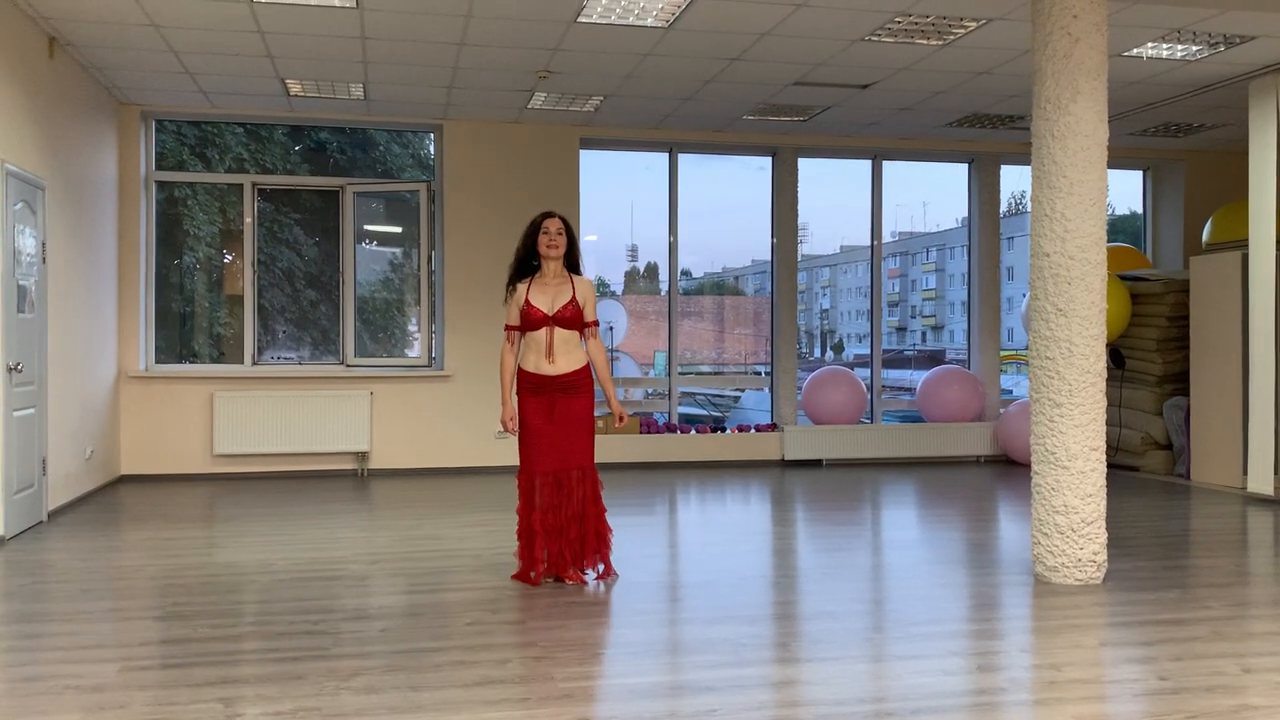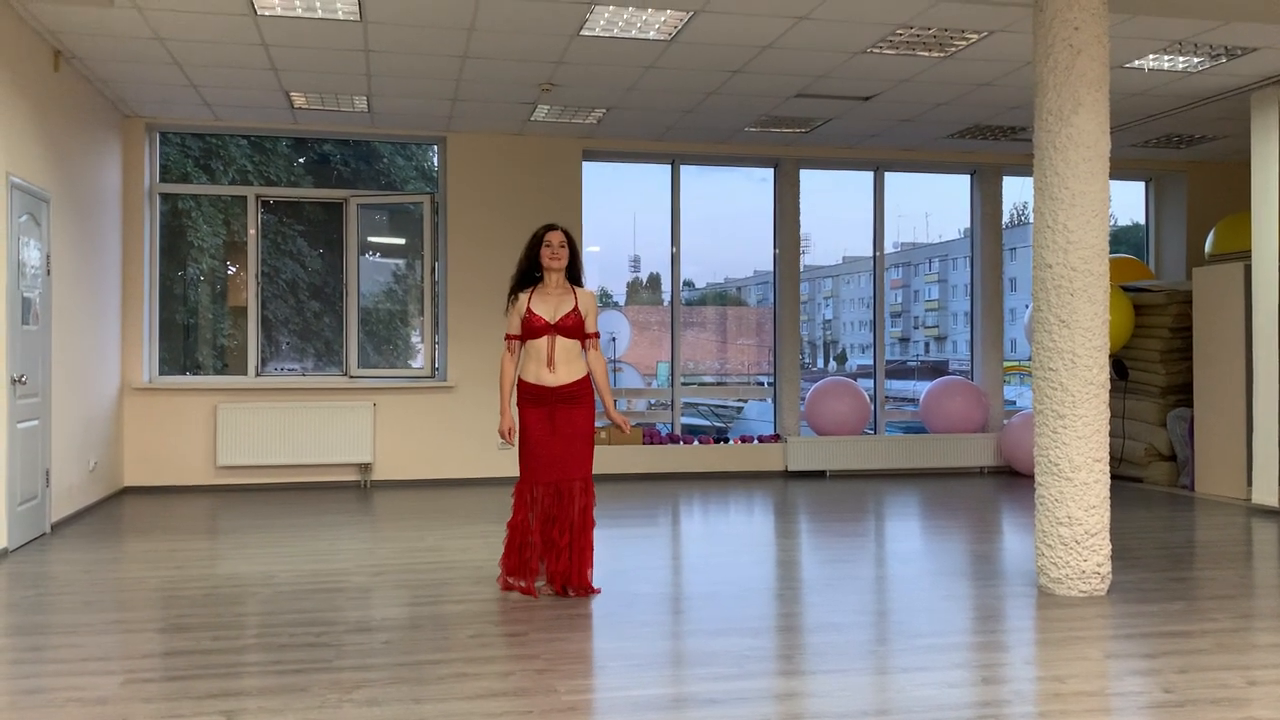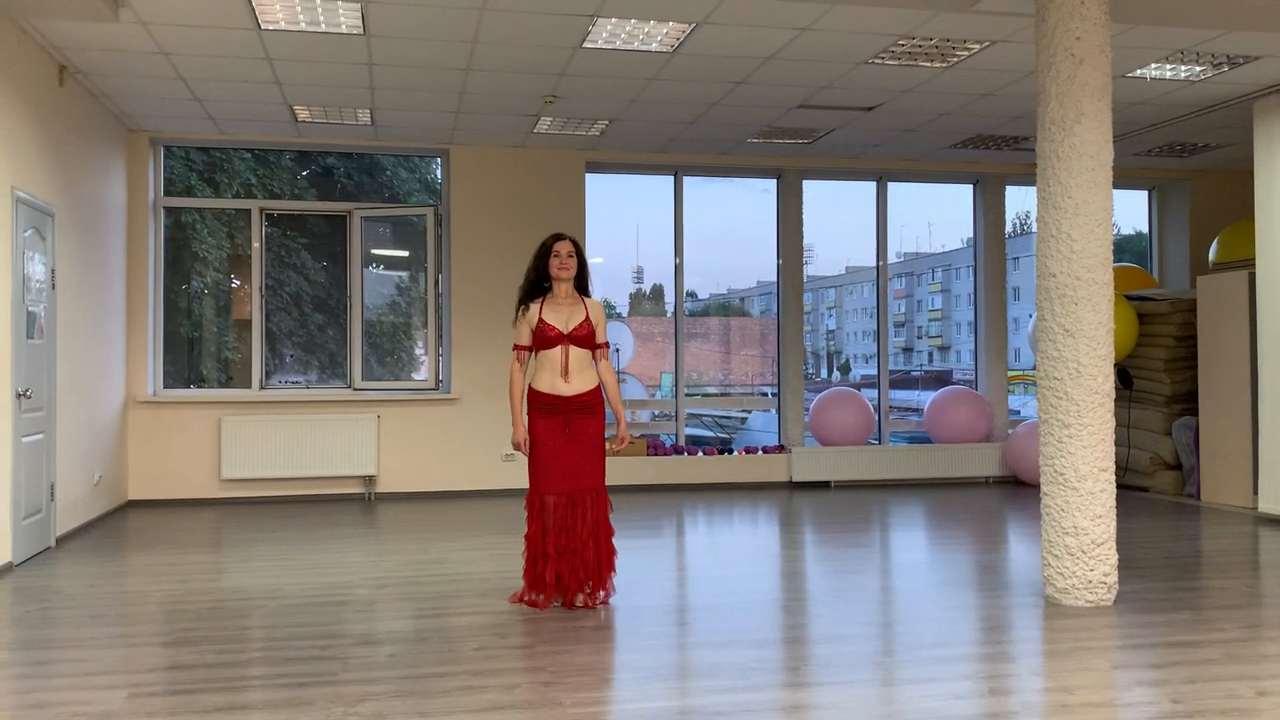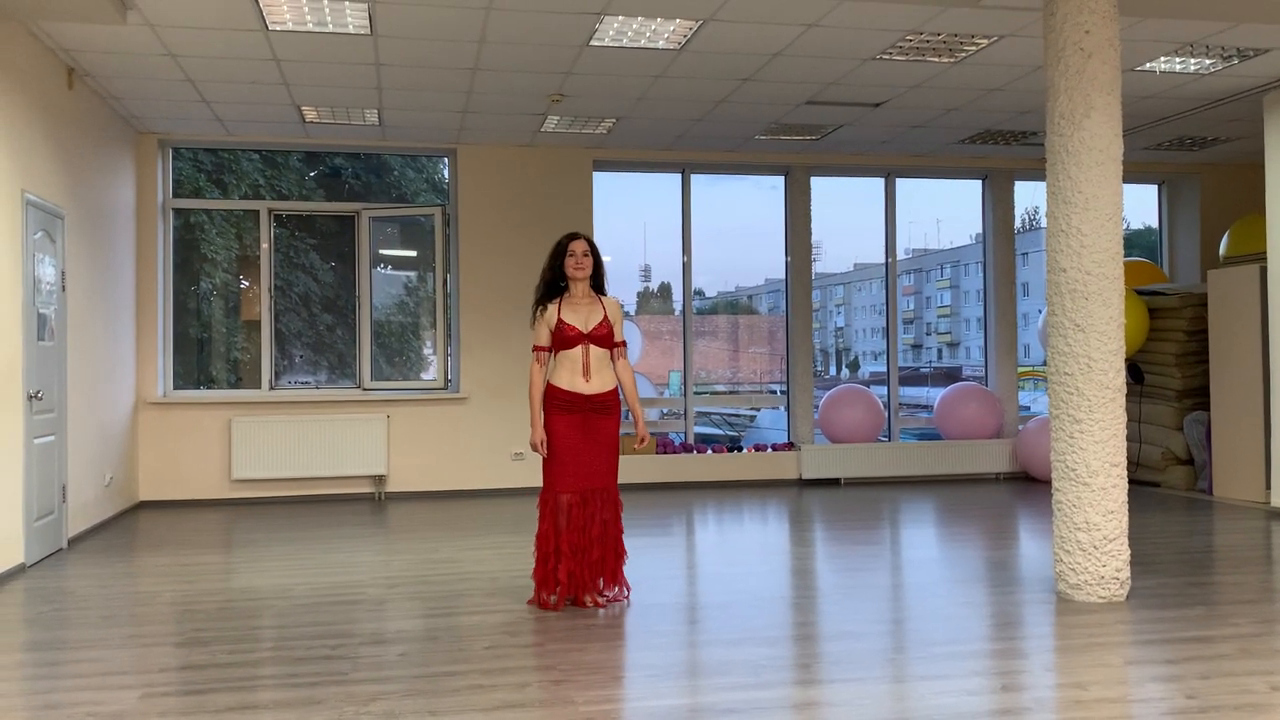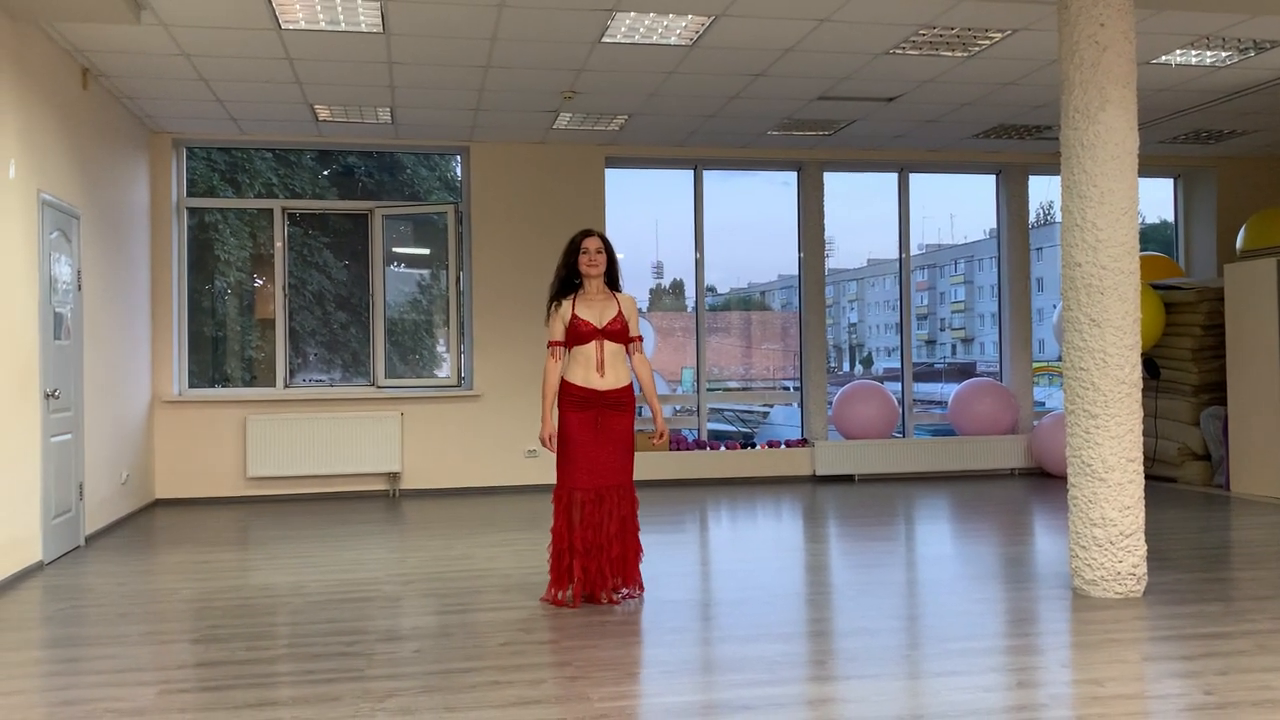
dt=0.5s
person 1, frame 1
left shoulder: (583, 288)
right shoulder: (520, 290)
left elbow: (594, 343)
right elbow: (510, 347)
left wrist: (612, 397)
right wrist: (506, 402)
left hip: (575, 390)
right hip: (532, 391)
left knee: (575, 472)
right knee: (538, 474)
left ankle: (571, 561)
right ankle: (541, 561)
person 1, frame 2
left shoulder: (585, 299)
right shoulder: (522, 300)
left elbow: (594, 355)
right elbow: (510, 356)
left wrist: (611, 408)
right wrist: (505, 411)
left hip: (576, 400)
right hip: (533, 402)
left knee: (574, 483)
right knee: (538, 483)
left ankle: (572, 573)
right ankle: (539, 571)
person 1, frame 3
left shoulder: (594, 309)
right shoulder: (531, 310)
left elbow: (604, 364)
right elbow: (518, 367)
left wrist: (621, 418)
right wrist: (517, 421)
left hip: (588, 410)
right hip: (545, 411)
left knee: (586, 494)
right knee: (548, 494)
left ankle: (582, 584)
right ankle: (547, 584)
person 1, frame 4
left shoulder: (611, 308)
right shoulder: (549, 311)
left elbow: (622, 363)
right elbow: (538, 368)
left wrist: (639, 417)
right wrist: (536, 424)
left hip: (604, 409)
right hip: (562, 409)
left knee: (600, 493)
right knee: (563, 493)
left ankle: (596, 582)
right ankle: (561, 583)
person 1, frame 5
left shoulder: (626, 304)
right shoulder: (563, 307)
left elbow: (638, 358)
right elbow: (554, 362)
left wrist: (657, 412)
right wrist: (546, 417)
left hip: (619, 405)
right hip: (576, 405)
left knee: (616, 489)
right knee: (578, 488)
left ankle: (612, 579)
right ankle: (576, 579)
